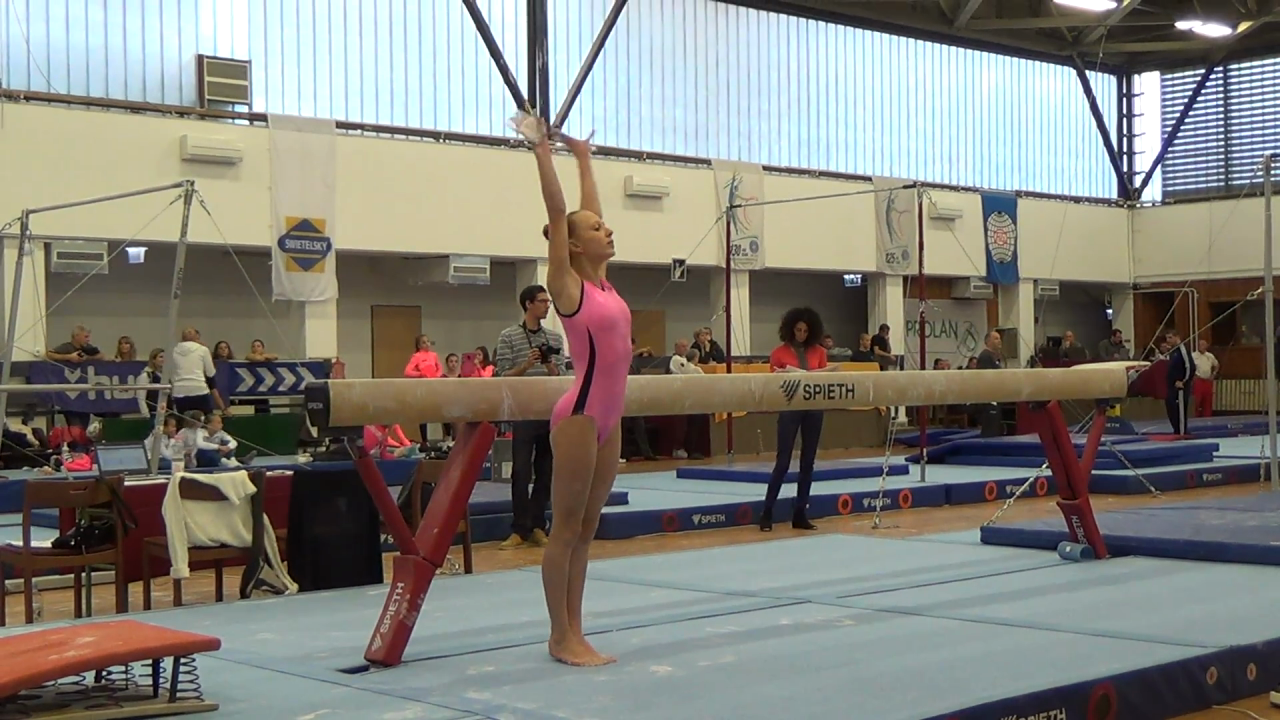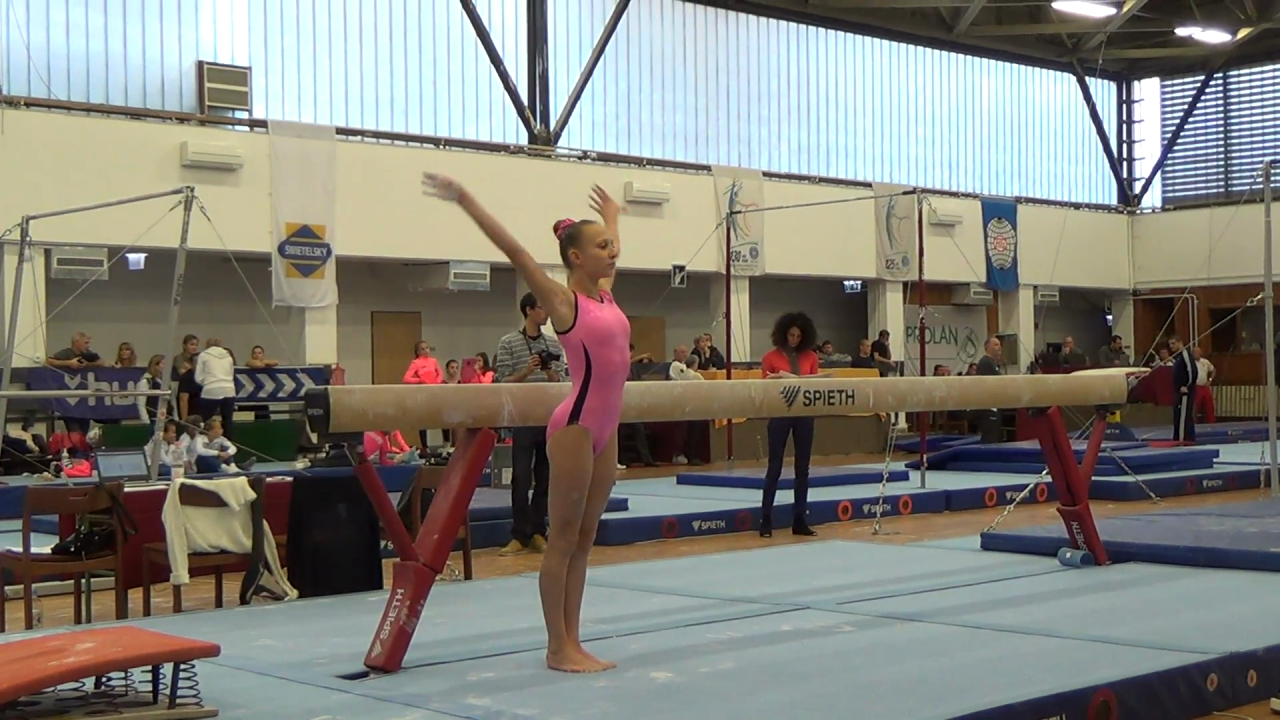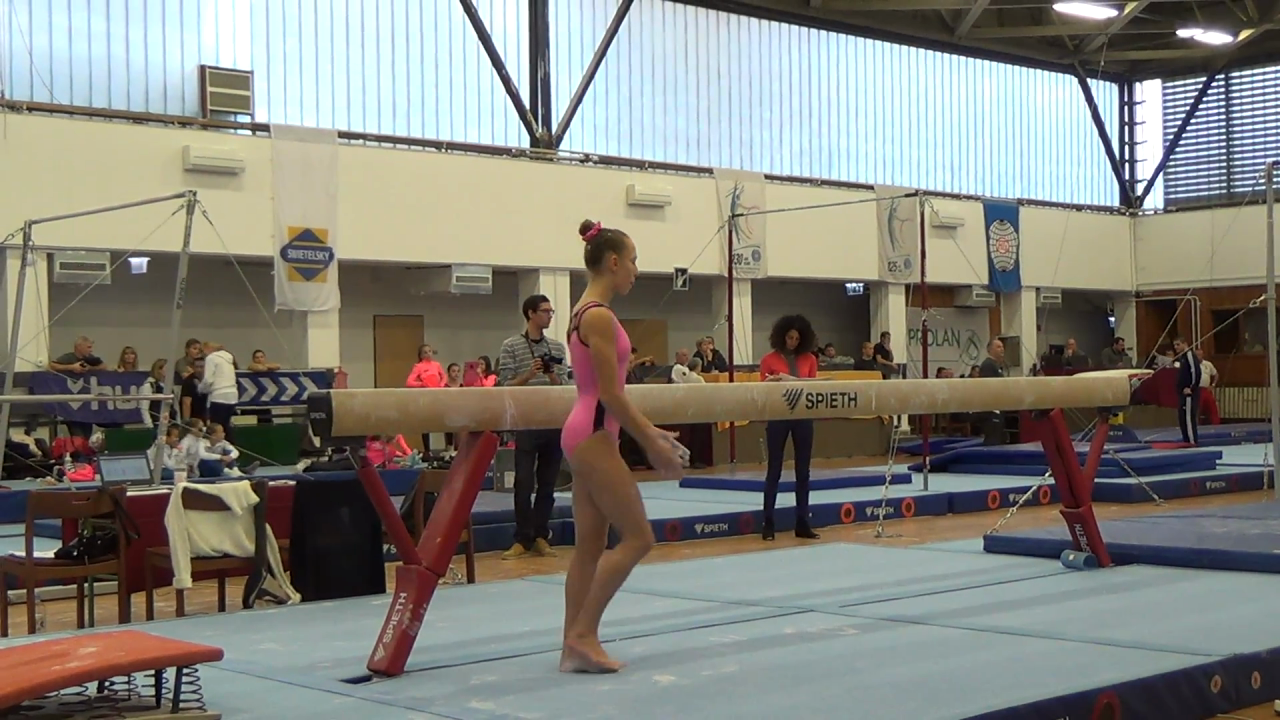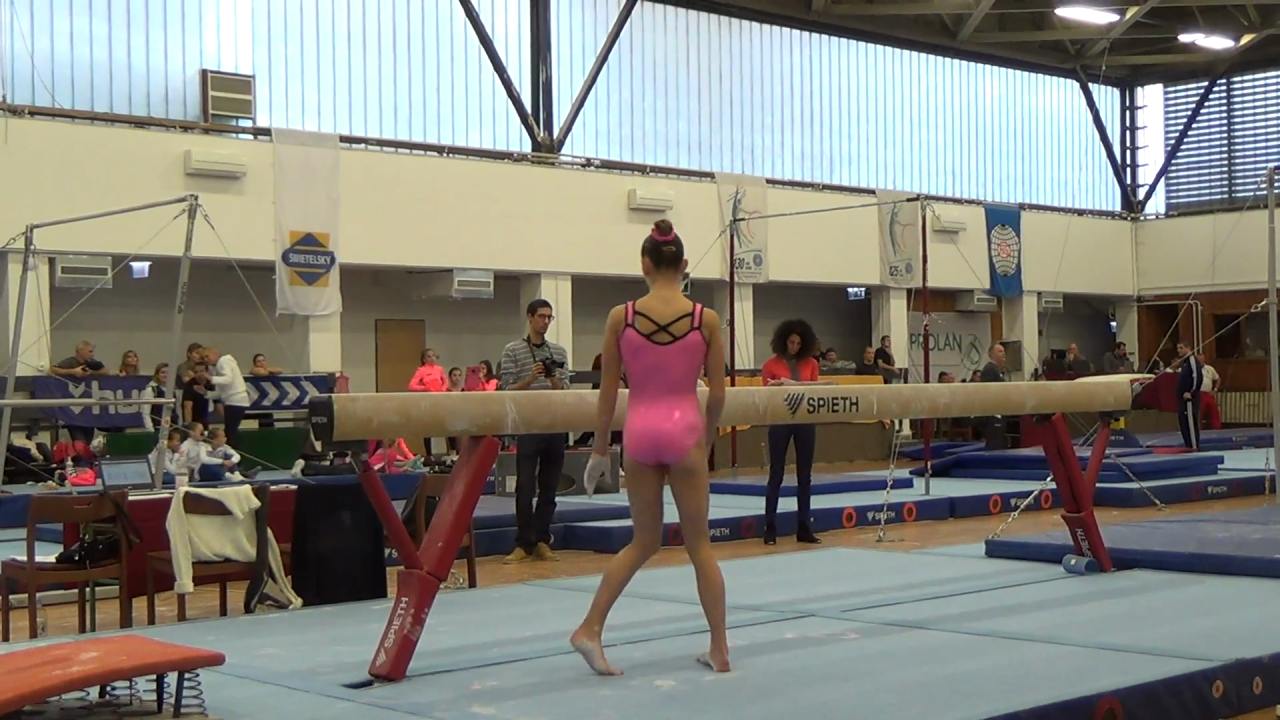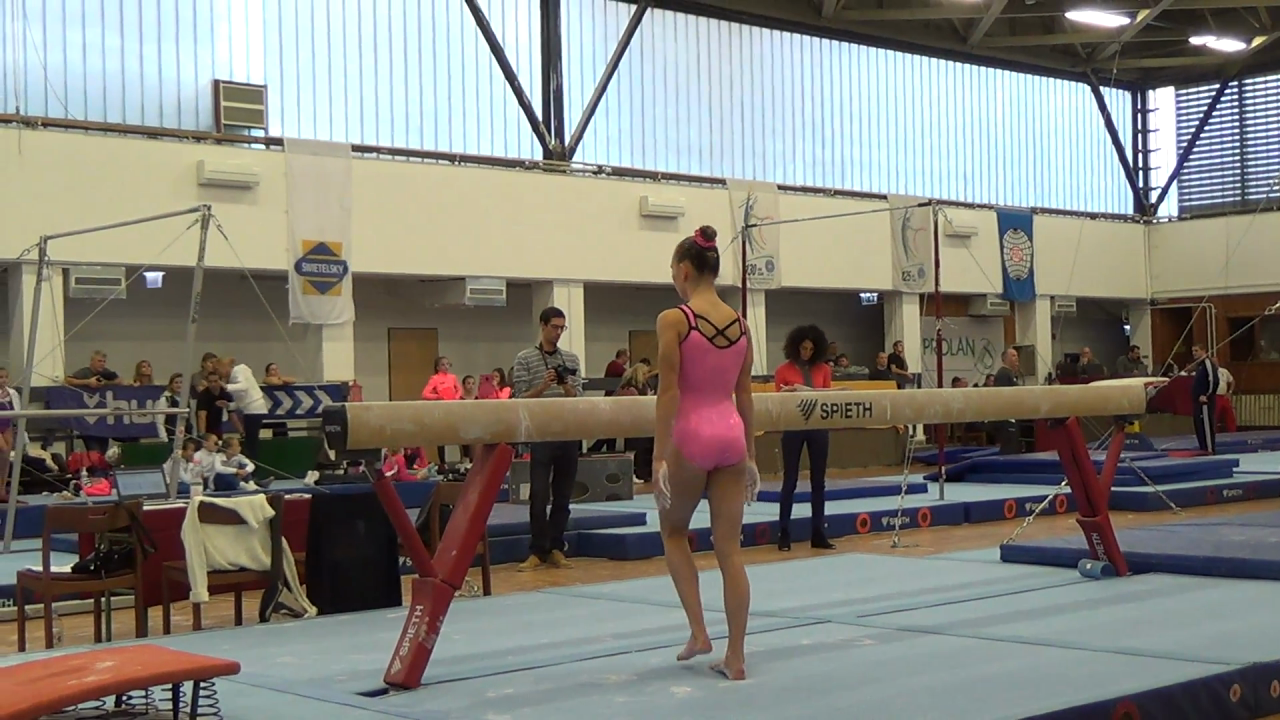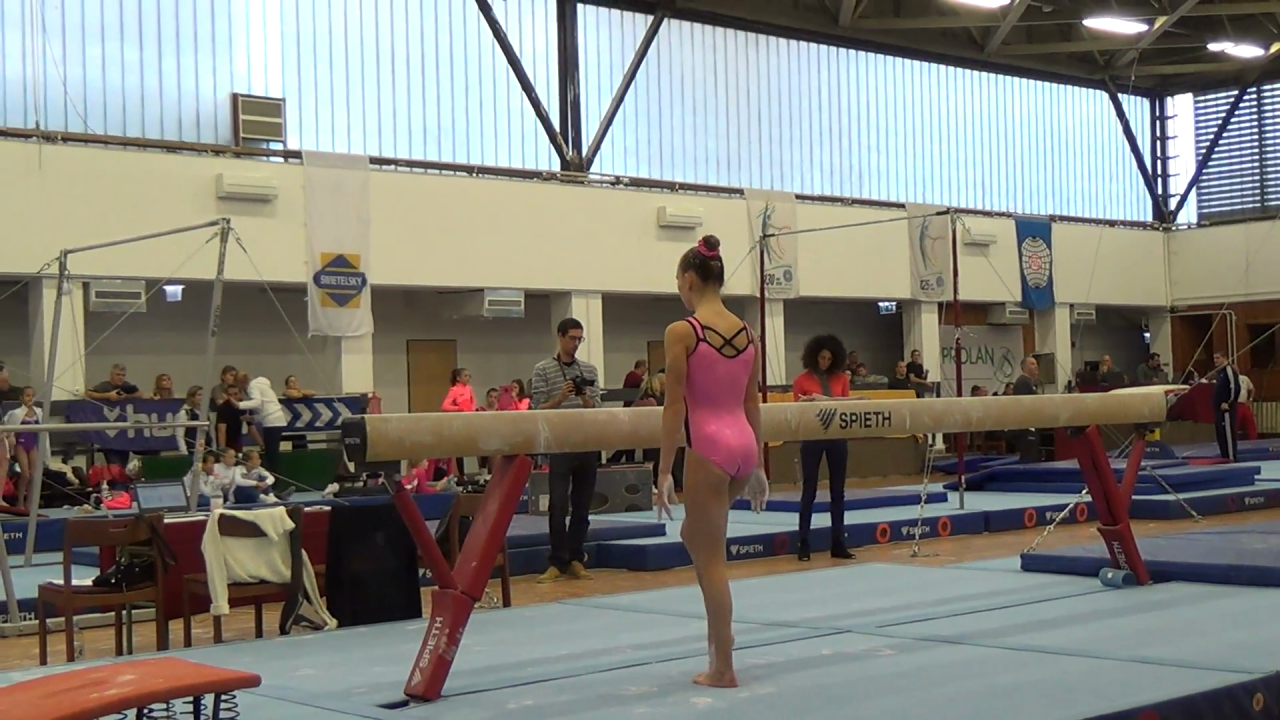
dt=0.5s
person 1, frame 1
left shoulder: (603, 282)
right shoulder: (567, 284)
left elbow: (591, 208)
right elbow: (555, 212)
left wrist: (583, 159)
right wrist: (542, 150)
left hip: (609, 420)
right hip: (580, 417)
left knee: (585, 531)
right knee: (565, 530)
left ankle: (574, 633)
right ankle: (561, 637)
person 1, frame 2
left shoulder: (605, 294)
right shoulder: (564, 300)
left elbow: (605, 249)
right elbow: (514, 251)
left wrist: (611, 211)
right wrist: (465, 200)
left hip: (605, 431)
right hip: (576, 427)
left knee: (584, 538)
right knee: (564, 537)
left ankle: (571, 641)
right ankle: (560, 645)
person 1, frame 3
left shoulder: (591, 314)
right shoulder: (599, 317)
right elbow: (611, 394)
left wrist: (651, 434)
right wrist: (652, 438)
left hip: (593, 435)
right hip: (593, 436)
left knee: (590, 545)
right knee: (638, 538)
left ankle: (576, 643)
right ankle: (583, 634)
person 1, frame 4
left shoulder: (621, 317)
right shoulder: (706, 319)
left elbow: (608, 389)
right elbow: (717, 393)
left wrist: (600, 447)
right wrist: (704, 438)
left hip: (640, 432)
right hip: (684, 431)
left knee: (643, 541)
right knee: (699, 545)
left ankle: (590, 628)
right ankle: (718, 649)
person 1, frame 5
left shoulder: (674, 319)
right shoulder: (740, 324)
left elbow: (669, 392)
right elbow: (744, 396)
left wrist: (659, 457)
right wrist: (750, 456)
left hip: (692, 437)
right hip: (731, 437)
left knee: (673, 531)
right knee: (729, 550)
left ankle: (699, 630)
right ankle: (735, 656)
person 1, frame 6
left shoulder: (681, 332)
right shoulder: (746, 332)
left elbow: (675, 406)
right elbow: (752, 403)
left wrist: (664, 471)
right wrist: (758, 463)
left hip: (708, 447)
right hip: (743, 443)
left knee: (711, 557)
right knee: (695, 536)
left ankle: (722, 668)
right ankle: (721, 631)
person 2, frame 1
left shoulder: (555, 337)
right shoulder: (508, 337)
left elbow: (562, 378)
right elbow: (502, 377)
left wrist: (552, 369)
right wrist: (526, 366)
left knee: (545, 473)
right knee: (521, 474)
left ankle: (538, 527)
right ankle: (520, 529)
person 2, frame 2
left shoulder: (555, 344)
right shoulder: (509, 342)
left elbow: (561, 384)
right elbow: (502, 383)
left wrist: (551, 373)
right wrist: (526, 371)
left knee: (545, 479)
right knee: (521, 480)
left ankle: (538, 532)
right ankle: (520, 535)
person 2, frame 3
left shoulder: (557, 347)
right shoulder: (511, 346)
left elbow: (564, 388)
right elbow: (505, 386)
left wrist: (553, 377)
right wrist: (528, 375)
left knee: (548, 483)
right knee: (524, 484)
left ankle: (540, 537)
right ankle: (523, 539)
person 2, frame 4
left shoulder: (559, 351)
right shoulder: (512, 351)
left elbow: (566, 391)
right elbow: (507, 390)
left wrist: (554, 380)
right wrist: (530, 379)
left knee: (549, 487)
right knee: (525, 488)
left ankle: (542, 541)
right ankle: (524, 543)
person 2, frame 5
left shoulder: (572, 358)
right shoulder: (525, 358)
left elbow: (579, 399)
right elbow: (520, 398)
left wrist: (567, 388)
right wrist: (543, 387)
left knee: (563, 496)
right knee: (539, 496)
left ankle: (556, 548)
right ankle: (538, 551)
person 2, frame 6
left shoulder: (589, 369)
right shoulder: (543, 369)
left elbow: (597, 409)
right elbow: (538, 409)
left wrist: (585, 398)
right wrist: (560, 397)
left knee: (582, 506)
right knee: (558, 506)
left ankle: (576, 560)
right ankle: (558, 562)
person 3, frame 1
left shoulder: (819, 351)
right shoulder: (779, 353)
left hip: (814, 408)
right hip: (790, 408)
left knee: (808, 462)
right knee: (782, 462)
left ankle: (800, 514)
right ankle: (767, 512)
person 3, frame 2
left shoulder: (811, 357)
right shoulder: (771, 357)
right wrist: (774, 380)
left hip: (804, 414)
right hip: (780, 414)
left knee: (802, 468)
right knee: (774, 467)
left ankle: (799, 520)
right ankle: (766, 520)
person 3, frame 3
left shoulder: (809, 359)
right shoulder: (769, 360)
right wrist: (772, 382)
left hip: (803, 417)
right hip: (778, 417)
left knee: (803, 471)
right knee: (774, 470)
left ankle: (802, 523)
right ankle: (768, 523)
person 3, frame 4
left shoulder: (810, 363)
right shoulder: (771, 365)
right wrist: (774, 386)
left hip: (805, 421)
right hip: (780, 421)
left knee: (804, 475)
right knee: (776, 474)
left ankle: (804, 527)
right ankle: (770, 528)
person 3, frame 5
left shoulder: (823, 369)
right shoulder: (784, 370)
right wrist: (787, 393)
left hip: (818, 427)
right hip: (793, 427)
left knee: (818, 481)
right knee: (790, 481)
left ankle: (818, 534)
right ankle: (784, 534)
person 3, frame 6
left shoulder: (841, 379)
right shoulder: (802, 380)
right wrist: (806, 402)
left hip: (837, 437)
right hip: (812, 437)
left knee: (838, 491)
right knee: (809, 491)
left ankle: (838, 543)
right ankle: (803, 544)
